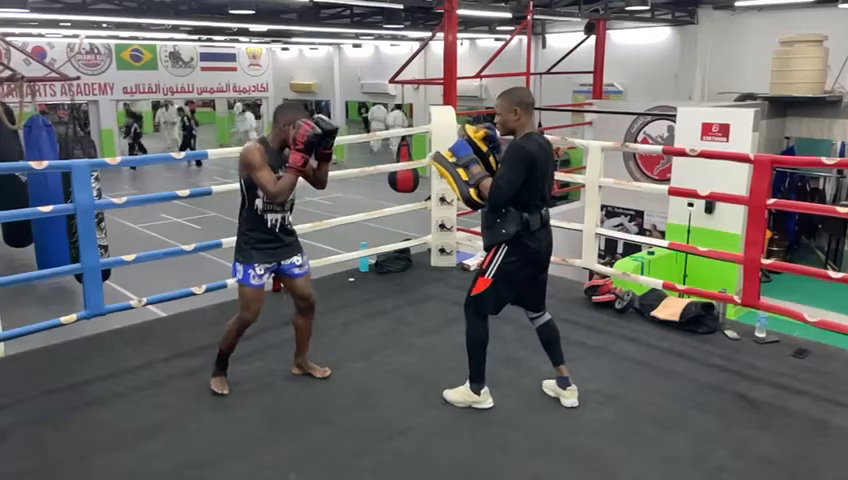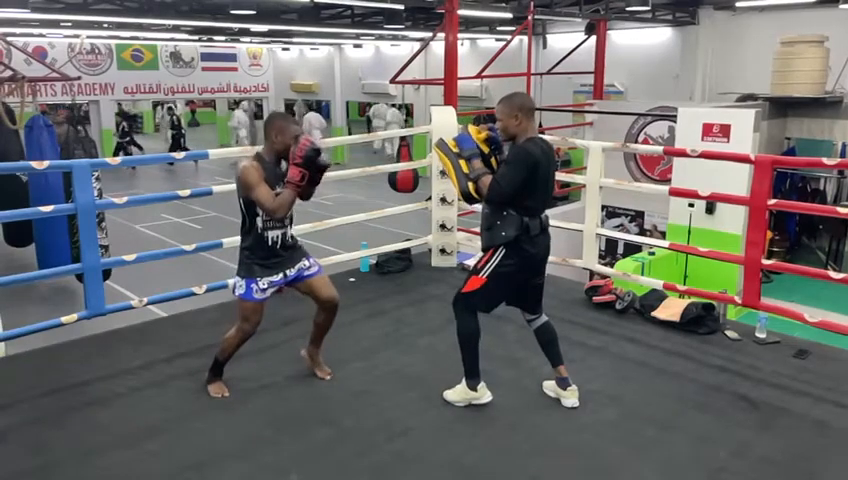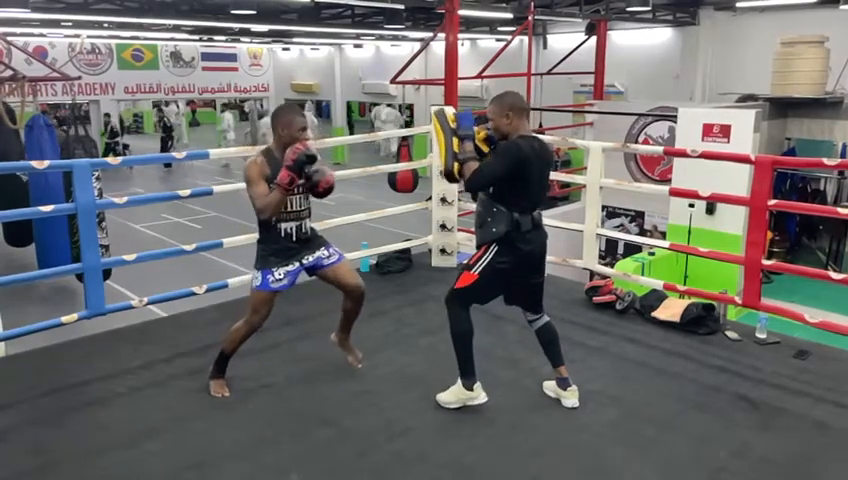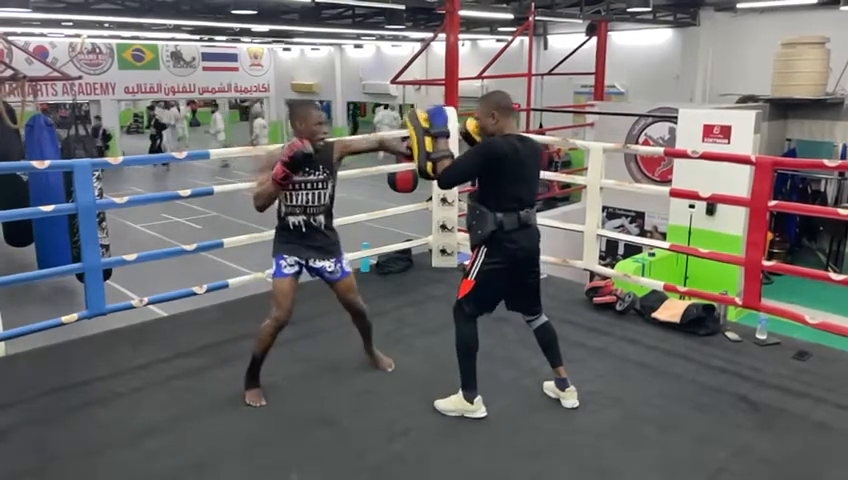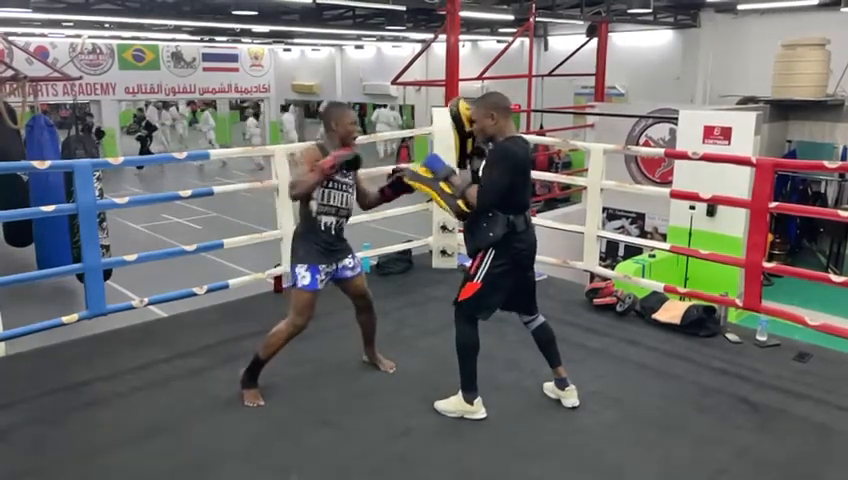
dt=1s
person 1, frame 1
left shoulder: (521, 149)
right shoulder: (542, 145)
left elbow: (496, 195)
left wrist: (471, 162)
left hip: (515, 243)
right hip: (536, 238)
left knee: (476, 308)
right knee: (536, 309)
left ankle: (477, 390)
right ankle: (564, 384)
person 1, frame 2
left shoulder: (523, 153)
right shoulder: (543, 149)
left elbow: (494, 194)
left wrist: (473, 157)
left hip: (513, 246)
right hip: (534, 242)
left knee: (464, 304)
right knee: (532, 312)
left ankle: (473, 386)
right ankle: (564, 384)
person 1, frame 3
left shoulder: (514, 150)
right shoulder: (541, 150)
left elbow: (473, 182)
left wrist: (466, 140)
left hip: (507, 244)
right hip: (532, 240)
left knee: (457, 301)
right knee: (534, 311)
left ankle: (469, 386)
right ankle: (564, 384)
person 1, frame 4
left shoulder: (492, 149)
right shoulder: (533, 149)
left elbow: (446, 178)
left wrist: (440, 136)
left hip: (498, 244)
right hip: (527, 237)
left knee: (465, 312)
right knee: (532, 311)
left ankle: (469, 398)
right ankle: (564, 385)
person 1, frame 5
left shoulder: (506, 153)
right shoulder: (517, 147)
left elbow: (482, 201)
right elbow: (490, 187)
left wrist: (447, 174)
left hip: (501, 246)
right hip: (519, 241)
left knee: (465, 313)
right knee: (528, 311)
left ankle: (469, 400)
right ankle: (564, 385)
person 2, frame 1
left shoulder: (290, 151)
right shoulder: (253, 153)
left elbow: (319, 183)
right elbow: (277, 193)
left wrist: (324, 151)
right wrist: (300, 156)
left hip: (286, 242)
right hip: (254, 247)
left knee: (306, 302)
right knee: (248, 314)
left ankle: (301, 361)
right ankle: (219, 369)
person 2, frame 2
left shoulder: (285, 163)
right shoulder: (250, 170)
left elbow: (304, 196)
right elbow: (276, 211)
left wrist: (313, 174)
right wrist: (297, 171)
left hip: (290, 252)
right hip: (258, 261)
left knee: (330, 300)
right knee: (247, 327)
left ankle: (313, 351)
right ankle: (214, 375)
person 2, frame 3
left shoulder: (300, 155)
right shoulder: (258, 165)
left elbow: (317, 176)
right elbow: (264, 211)
right wrist: (289, 173)
left hip: (310, 242)
right hip: (275, 252)
left knee: (356, 288)
right knee: (254, 320)
left ankle: (342, 337)
right ankle: (217, 371)
person 2, frame 4
left shoulder: (334, 150)
right shoulder: (276, 158)
left elbow: (377, 144)
right elbow: (259, 203)
left wrist: (409, 150)
right wrist: (285, 170)
left hip: (325, 243)
right hip: (289, 245)
left knee: (355, 305)
right knee: (280, 316)
left ankle: (370, 350)
right ankle: (251, 379)
person 2, frame 5
left shoulder: (348, 159)
right shoulder: (313, 154)
left elbow: (366, 202)
right elbow: (297, 191)
left wrist: (392, 189)
right wrist: (332, 163)
left hip: (338, 246)
right hip: (311, 249)
left knee: (365, 300)
right knee: (297, 321)
left ankle: (371, 352)
right ankle: (249, 377)
